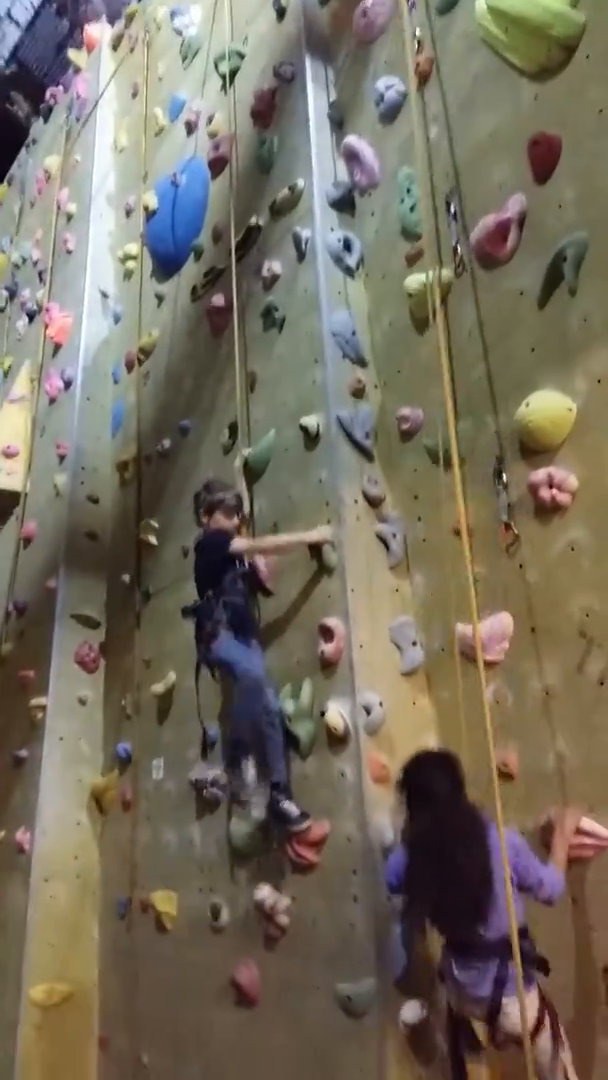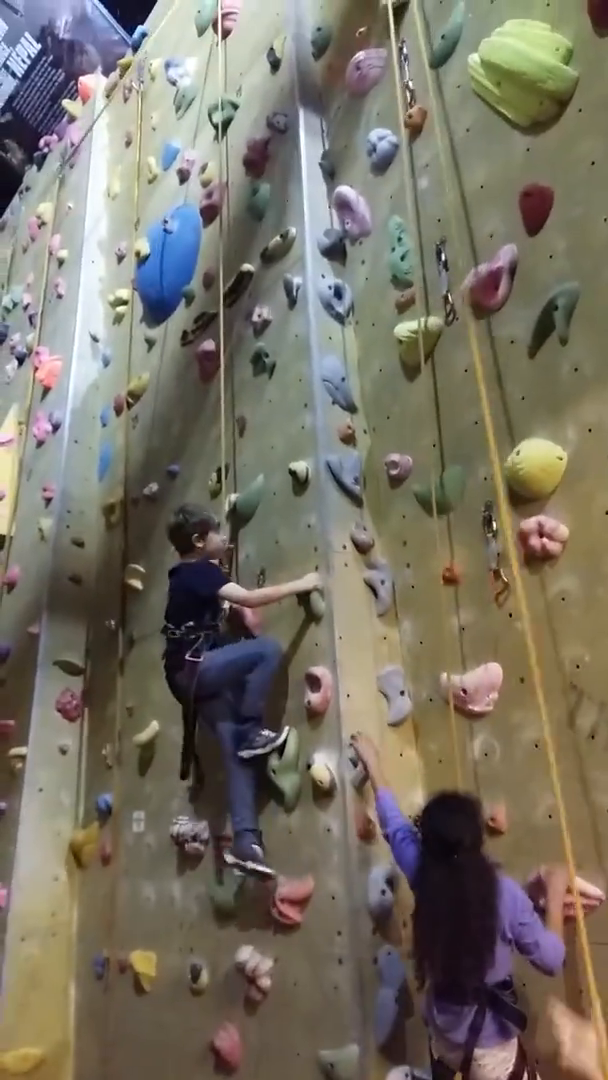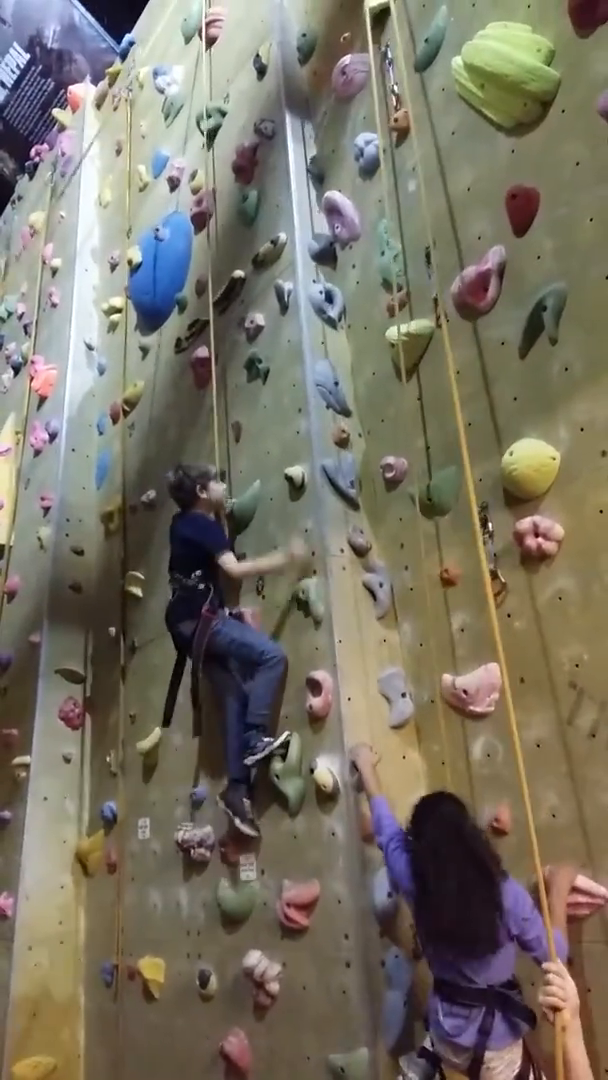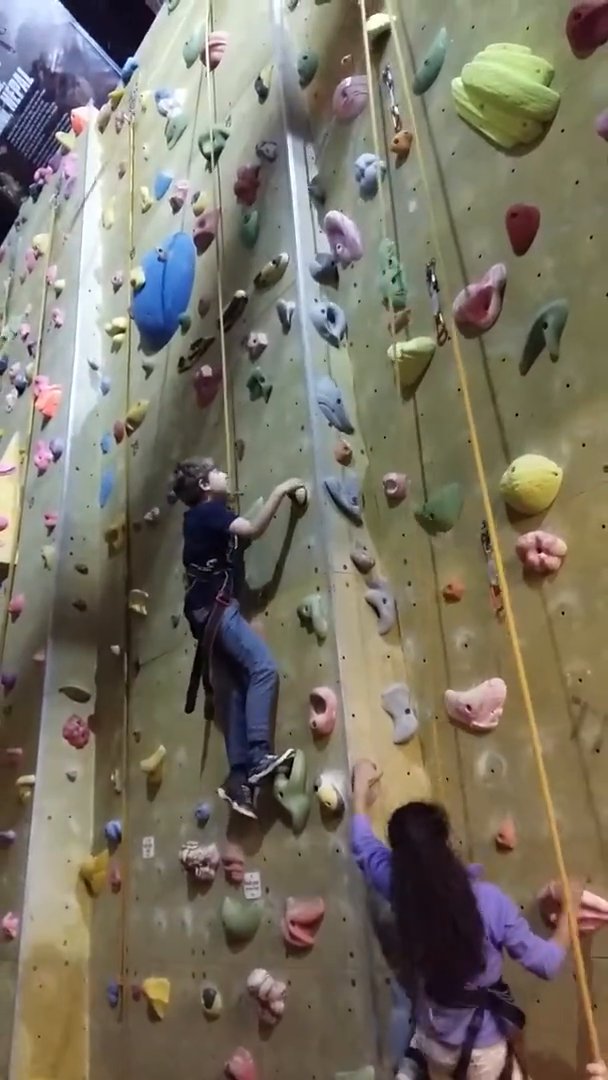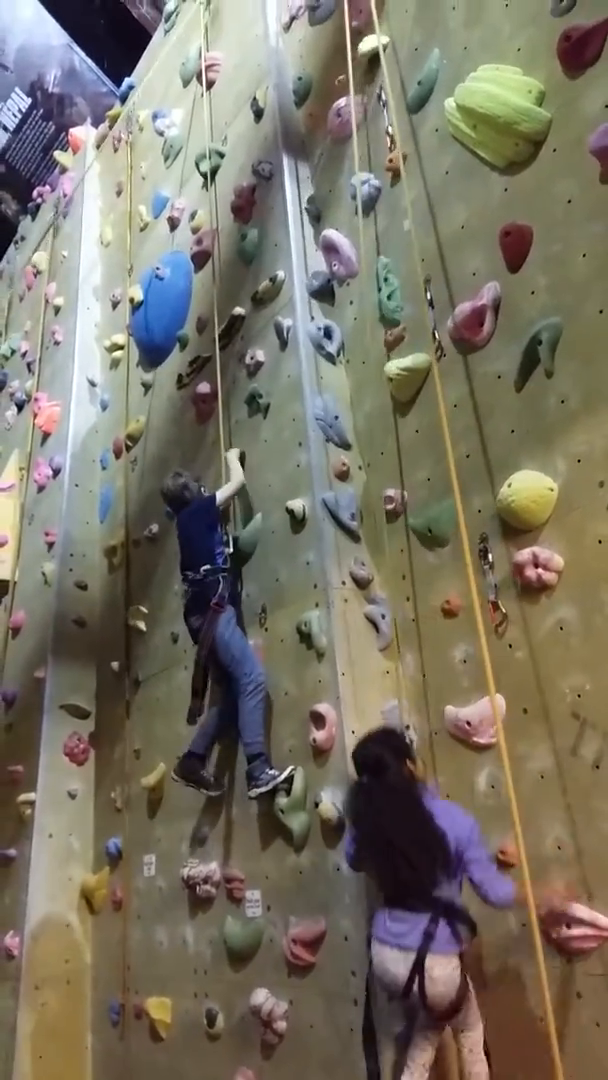
dt=0.7s
person 1, frame 1
left shoulder: (229, 543)
right shoulder: (210, 542)
right elbow: (261, 546)
right wrist: (311, 537)
left hip: (240, 636)
right hip: (218, 634)
left knee: (269, 709)
right knee: (252, 673)
left ankle: (278, 793)
right ankle: (239, 753)
person 1, frame 2
left shoulder: (189, 573)
right shoulder: (199, 572)
right elbow: (247, 598)
right wrist: (299, 585)
left hip: (198, 671)
right hip: (193, 669)
left knee: (236, 753)
right knee: (268, 649)
left ankle: (246, 841)
right ankle: (251, 730)
person 1, frame 3
left shoulder: (185, 522)
right shoulder: (203, 525)
right elbow: (235, 570)
left wrist: (221, 517)
right wrist: (286, 559)
left hip: (192, 620)
right hip: (202, 618)
left knee: (235, 695)
right knee: (272, 656)
left ankle: (237, 788)
right ankle: (256, 739)
person 1, frame 4
left shoulder: (202, 515)
right shoulder: (209, 512)
right elbow: (254, 529)
right wrist: (280, 490)
left hip: (210, 606)
right hip: (214, 605)
left knee: (240, 686)
right knee: (264, 668)
left ankle: (238, 775)
right ankle: (258, 758)
person 1, frame 5
left shoulder: (189, 521)
right shoulder: (199, 510)
right elbow: (238, 481)
right wrist: (232, 458)
left hip: (204, 612)
right hip: (214, 609)
left knee: (231, 694)
right knee: (253, 679)
left ankle: (191, 761)
right ankle: (259, 771)
person 2, frame 1
left shoulder: (414, 856)
right shoulder: (501, 842)
left elbow: (394, 878)
right elbow: (549, 888)
right wrist: (563, 833)
left hip: (464, 993)
right hip: (512, 993)
person 2, frame 2
left shoulder: (422, 875)
right shoulder: (507, 895)
left elbow: (392, 821)
right elbow: (550, 960)
left wrist: (372, 761)
right wrist: (555, 894)
left hip: (443, 1035)
right hip: (490, 1048)
person 2, frame 3
left shoulder: (415, 883)
right shoulder: (507, 893)
left elbow: (387, 830)
right elbow: (552, 954)
left wrist: (366, 768)
right wrist: (558, 893)
left hip: (446, 1038)
right hip: (496, 1049)
person 2, frame 4
left shoulder: (399, 886)
right shoulder: (489, 901)
left elbow: (361, 842)
right elbow: (545, 963)
left wrist: (361, 784)
right wrist: (570, 912)
left hip: (434, 1044)
right hip: (483, 1053)
person 2, frame 5
left shoulder: (369, 818)
right shoulder: (452, 819)
right elbow: (495, 891)
left hip: (385, 954)
right hip: (435, 962)
left knee: (435, 1012)
right knee: (468, 1025)
